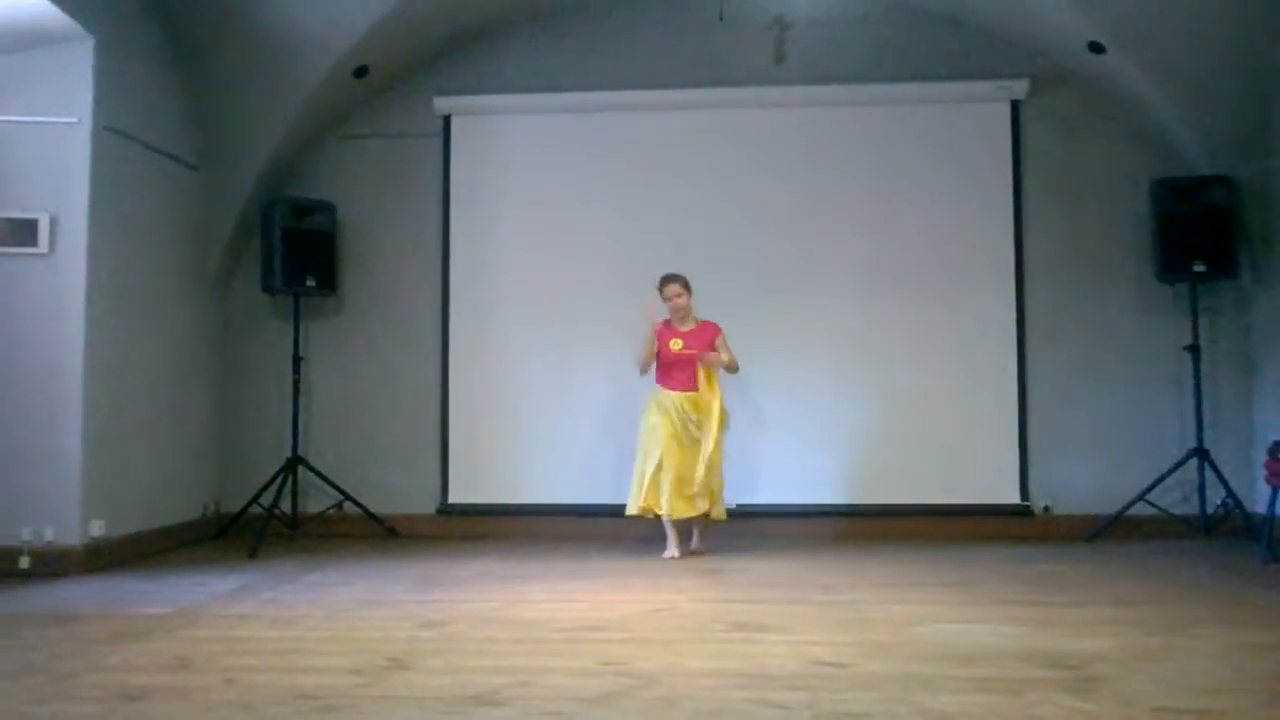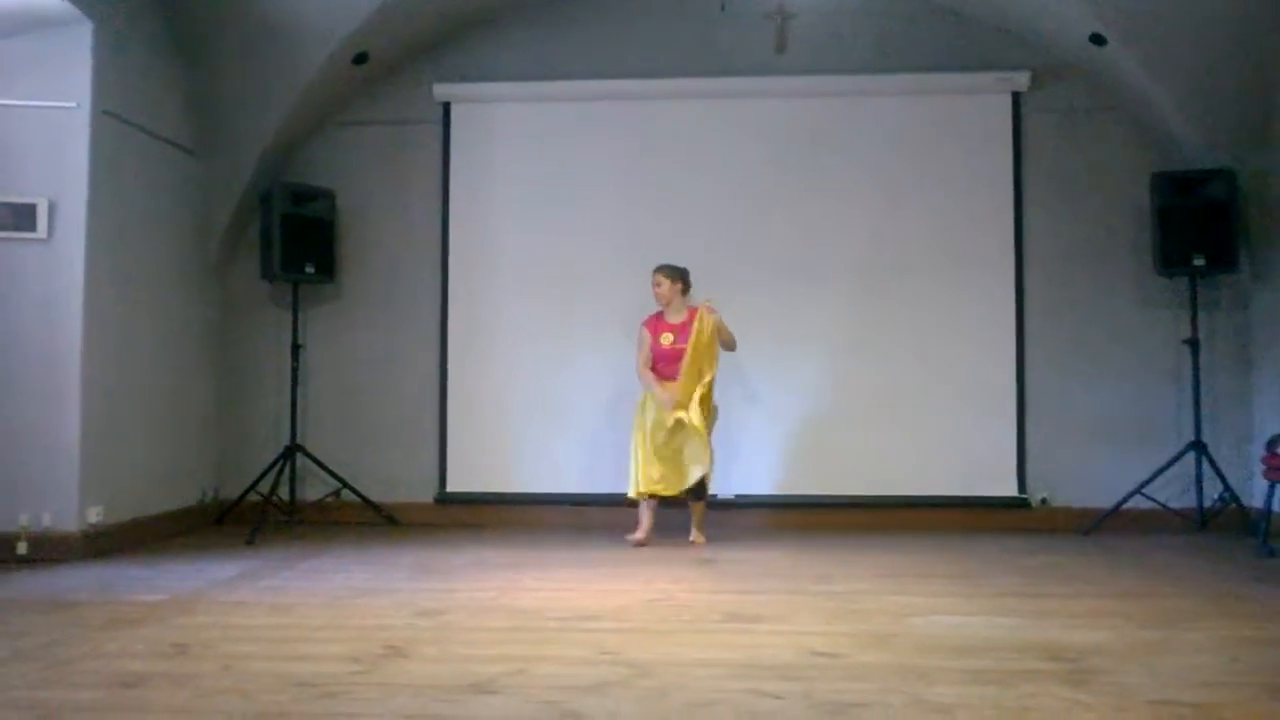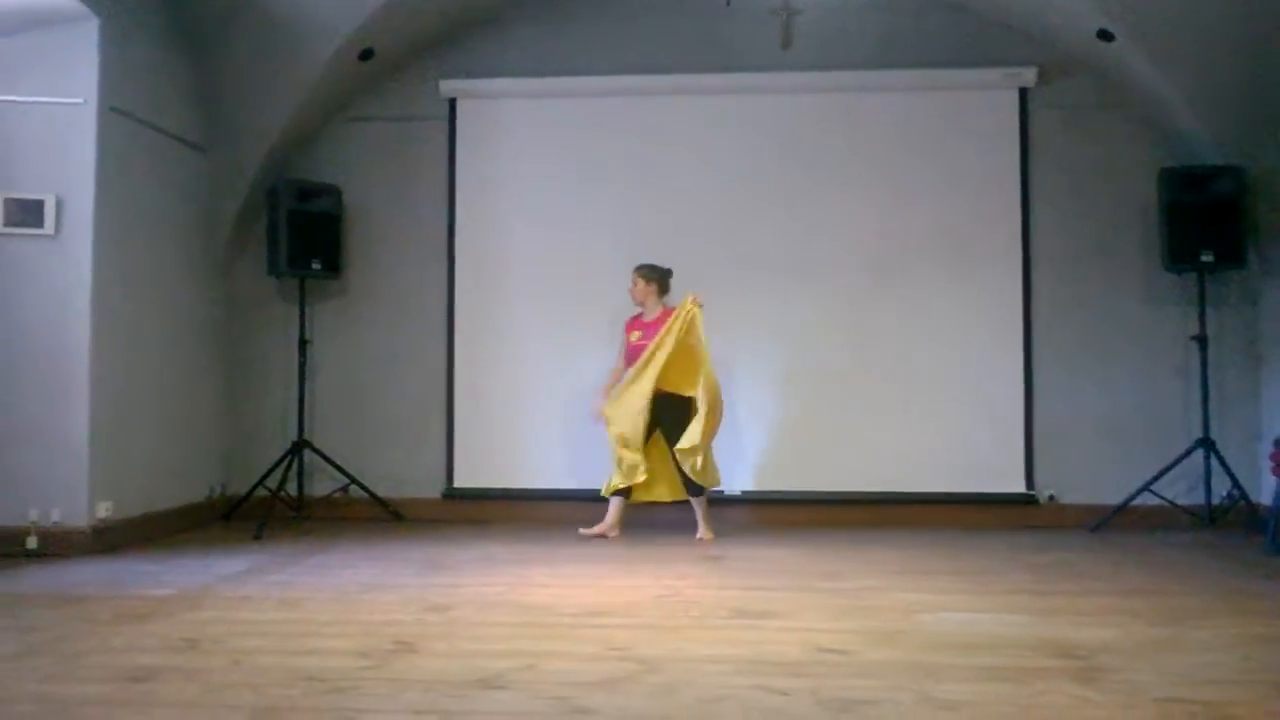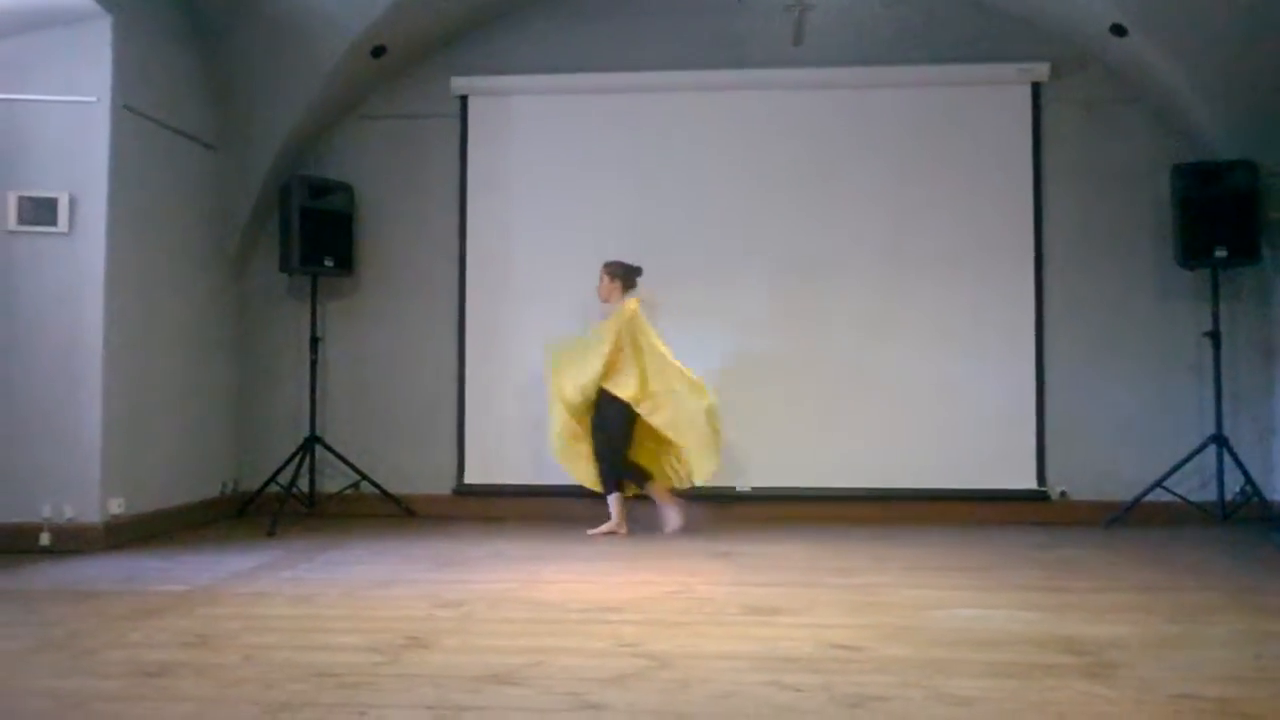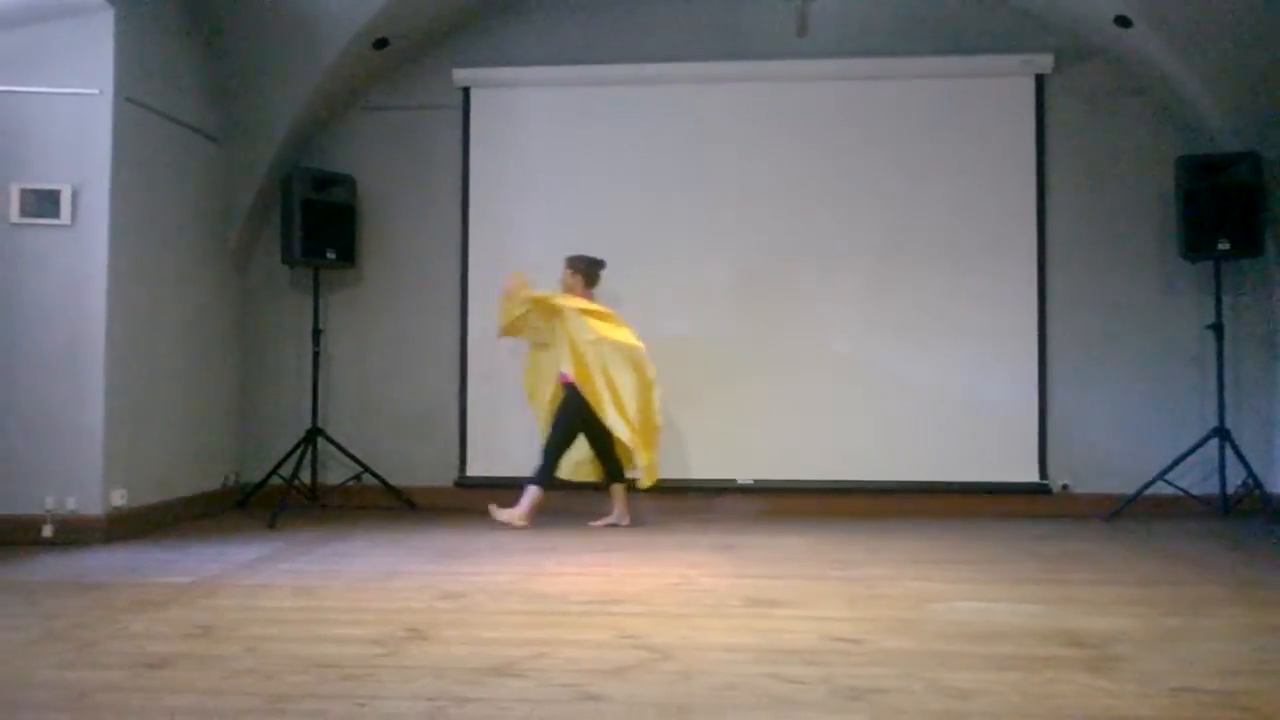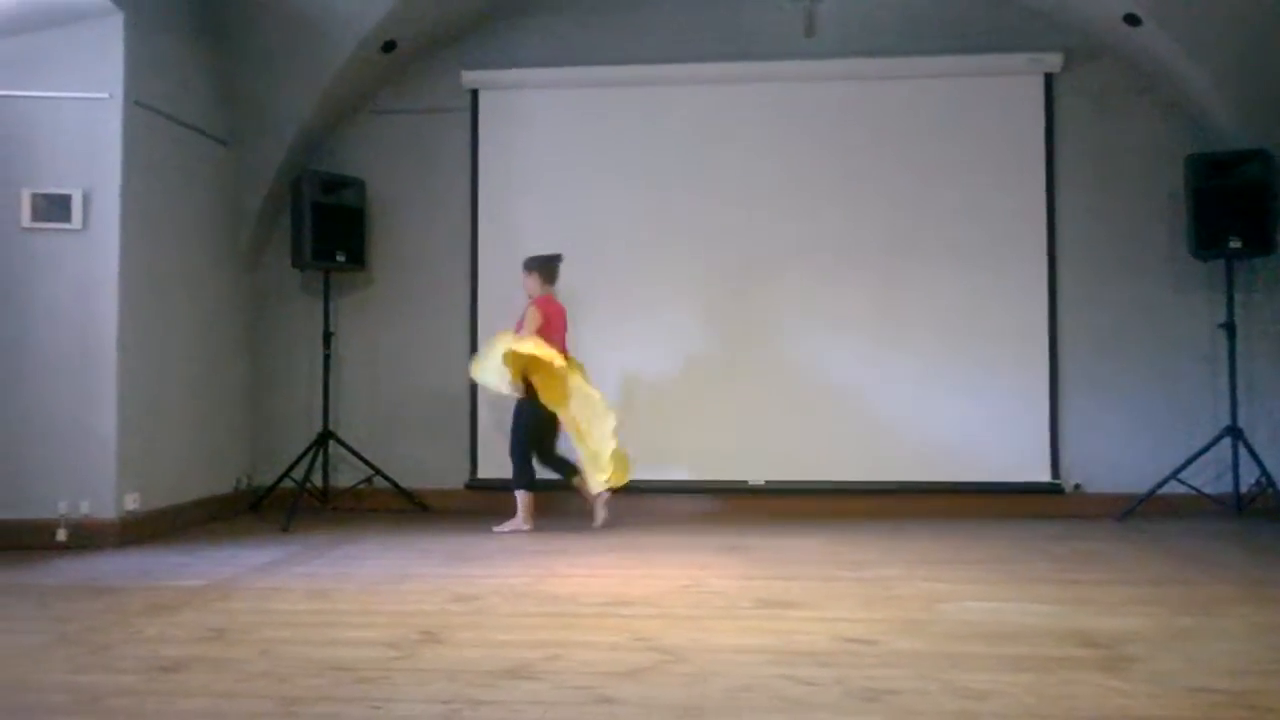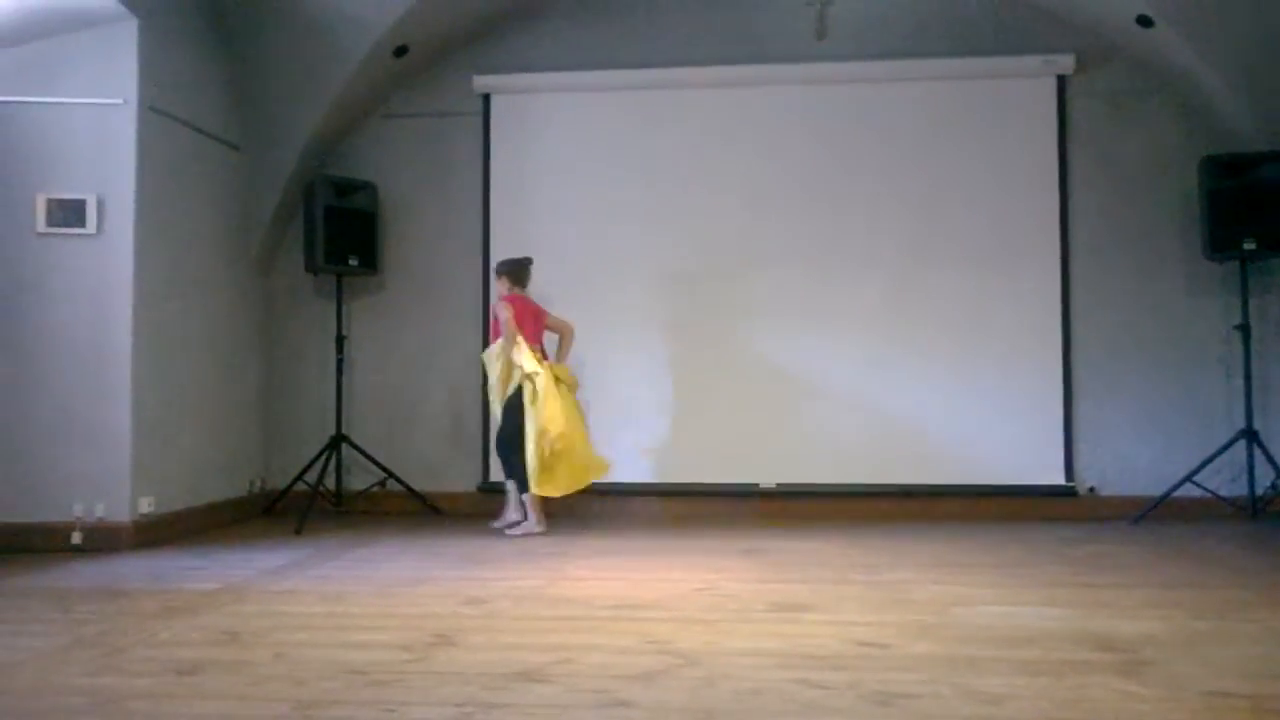
dt=0.3s
person 1, frame 1
left shoulder: (711, 330)
right shoulder: (659, 331)
left elbow: (734, 365)
right elbow: (643, 367)
left wrist: (721, 361)
right wrist: (651, 334)
left hip: (700, 406)
right hip: (665, 407)
left knee: (700, 469)
right knee: (666, 469)
left ankle: (698, 535)
right ankle: (672, 542)
person 1, frame 2
left shoulder: (702, 317)
right shoulder: (651, 325)
left elbow: (731, 346)
right elbow: (642, 367)
left wrist: (716, 322)
right wrist: (661, 393)
left hip: (694, 399)
right hip: (660, 400)
left knee: (694, 462)
right knee: (652, 459)
left ankle: (696, 528)
right ankle: (644, 527)
person 1, frame 3
left shoulder: (674, 318)
right shoulder: (632, 324)
right elbow: (621, 366)
right wrist: (604, 396)
left hip: (671, 399)
left knee: (683, 460)
left ankle: (703, 524)
right ankle: (611, 524)
person 1, frame 4
left shoulder: (628, 315)
right shoulder: (611, 318)
right elbow: (596, 354)
left wrist: (633, 315)
left hip: (620, 397)
right hip: (605, 396)
left knee: (615, 458)
right knee: (604, 457)
left ankle: (669, 503)
right ankle: (617, 520)
person 1, frame 5
left shoulder: (578, 308)
right shoulder: (586, 308)
left hip: (581, 391)
right hip: (591, 391)
left knee: (552, 449)
right knee: (604, 449)
left ankle: (521, 512)
right ankle: (620, 512)
person 1, frame 6
left shoulder: (536, 307)
right shoulder: (557, 308)
left hip: (537, 389)
left knee: (520, 449)
right knee: (545, 452)
left ankle: (523, 518)
right ankle: (595, 494)
person 1, frame 7
left shoulder: (504, 304)
right shoulder: (534, 308)
left elbow: (509, 328)
right elbow: (567, 330)
right wrist: (557, 366)
left hip: (520, 385)
left knee: (511, 448)
right knee: (508, 445)
left ankle: (534, 519)
right ankle: (514, 511)
